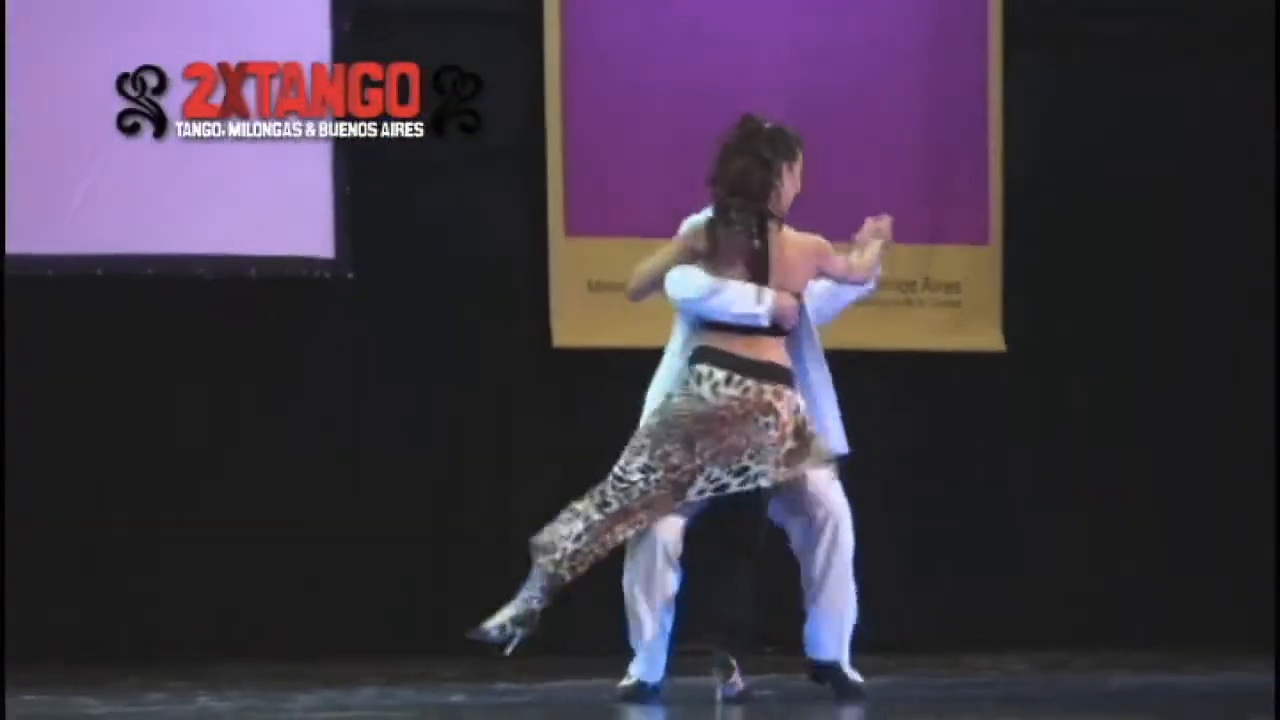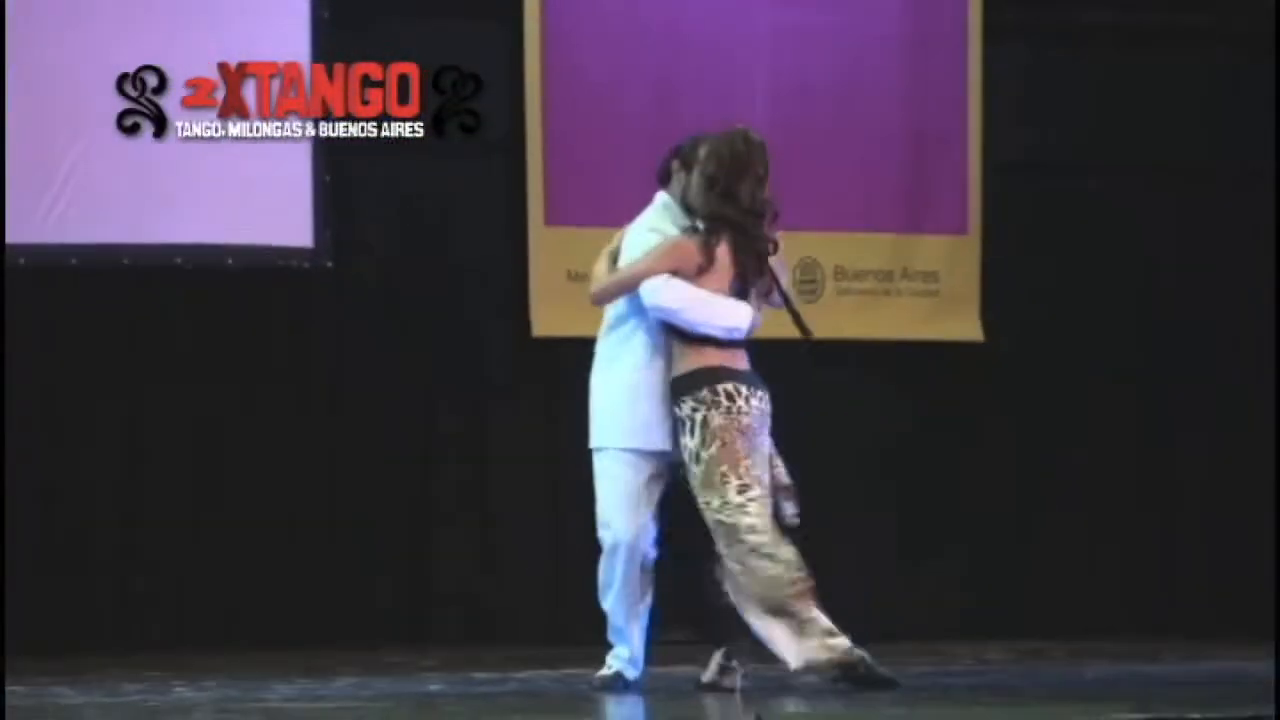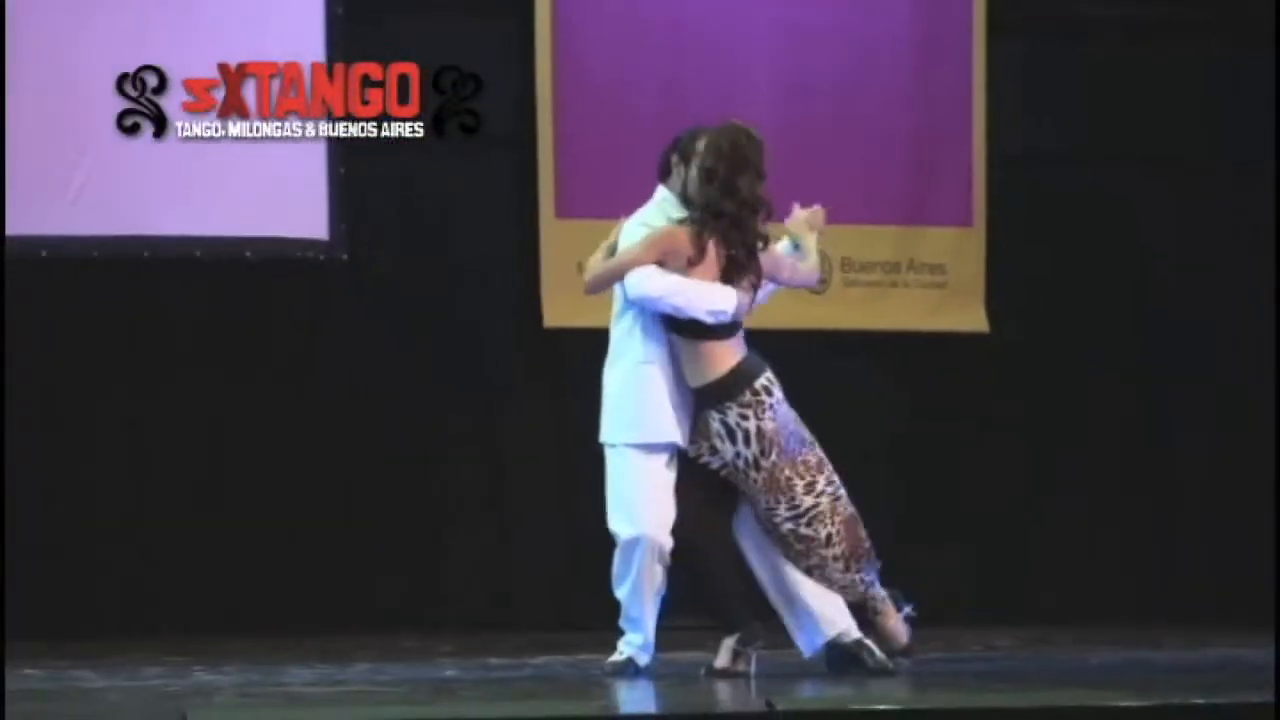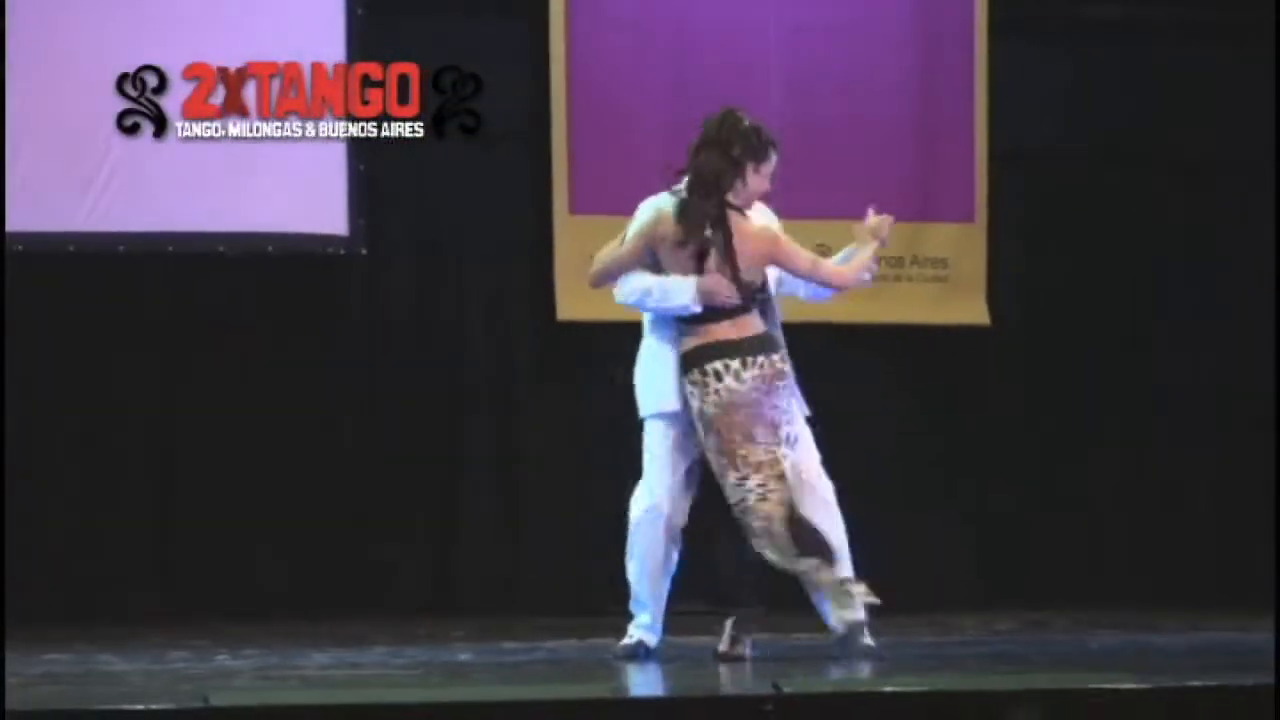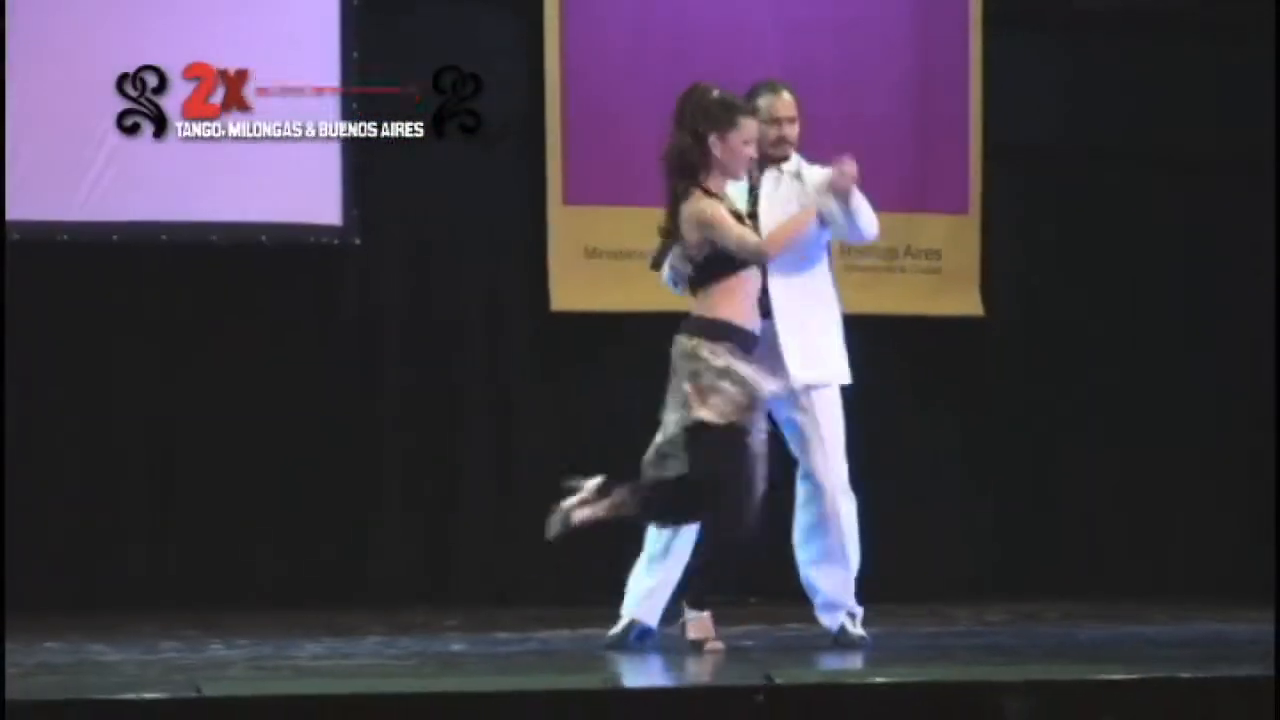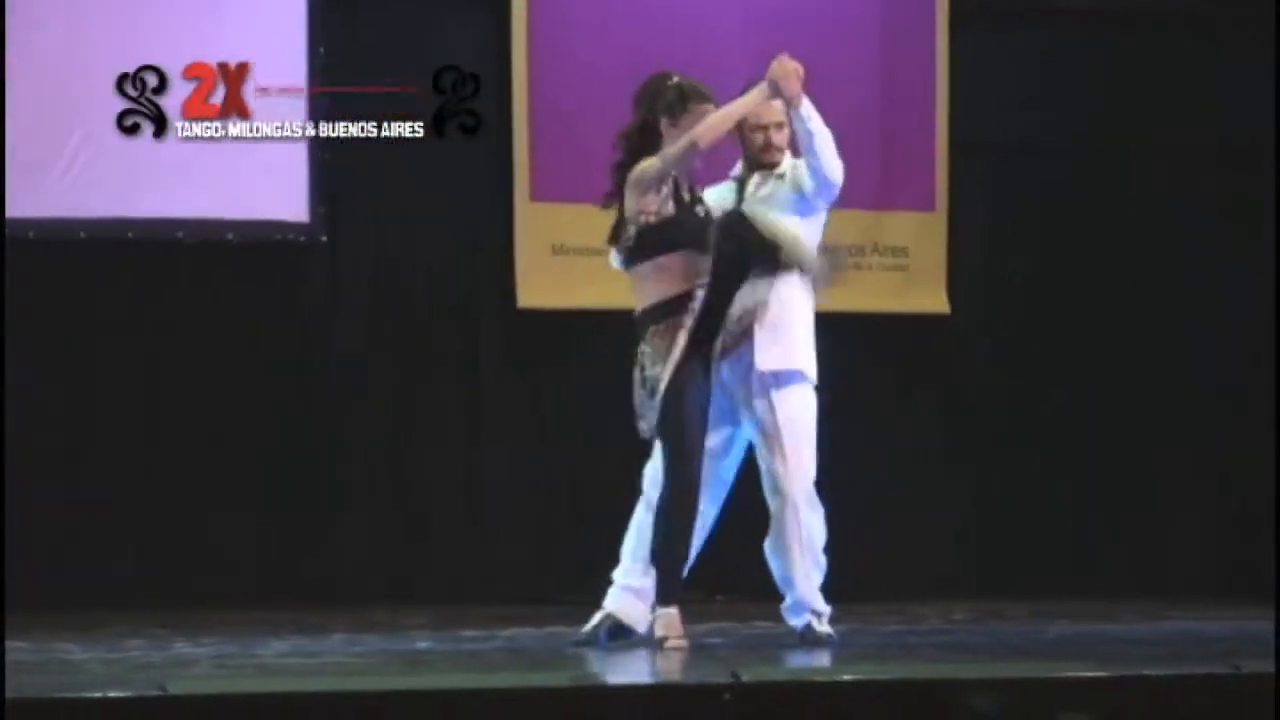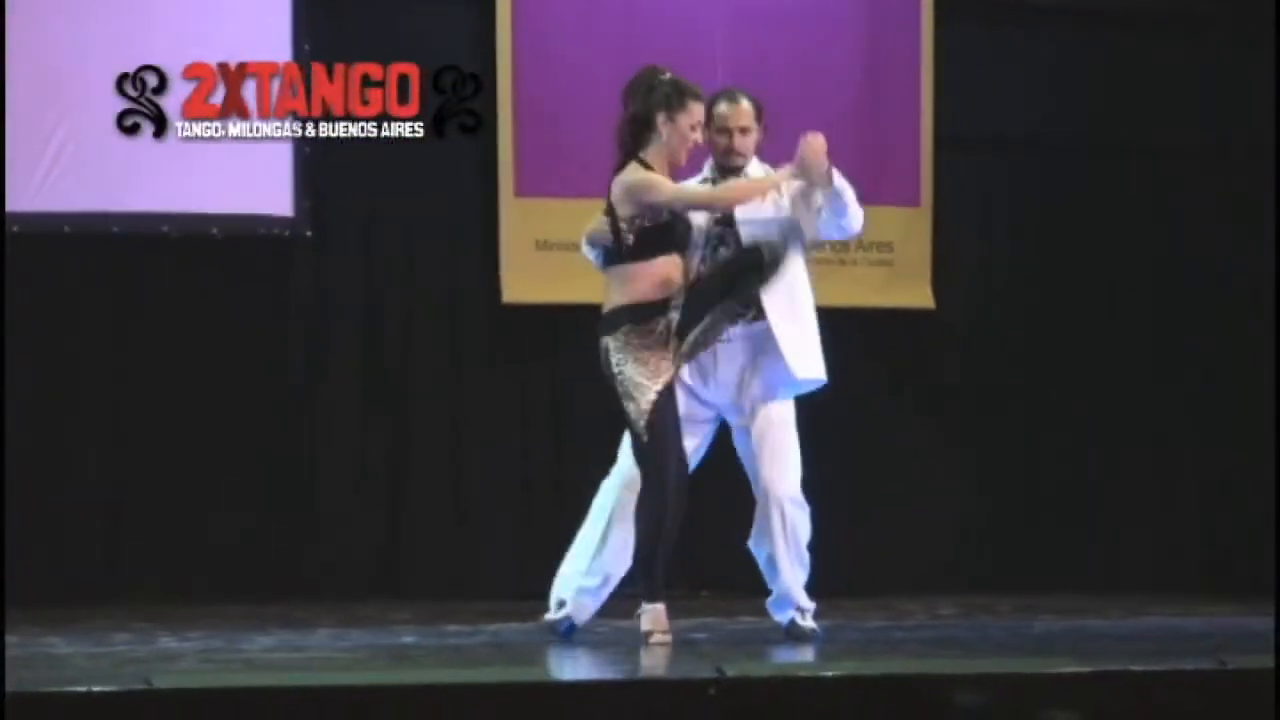
dt=0.3s
person 1, frame 1
left shoulder: (706, 236)
right shoulder: (801, 247)
right elbow: (860, 271)
left wrist: (666, 252)
right wrist: (874, 239)
left hip: (708, 385)
right hip: (771, 399)
left knee: (619, 498)
left ankle: (525, 607)
person 1, frame 2
left shoulder: (684, 251)
right shoulder: (761, 258)
left elbow: (599, 292)
left wrist: (607, 255)
left hip: (708, 404)
right hip: (747, 396)
left knee: (743, 527)
right knee: (748, 528)
left ankle: (818, 641)
person 1, frame 3
left shoulder: (670, 240)
right shoulder: (752, 248)
left elbow: (592, 282)
right elbow: (806, 275)
left wrist: (607, 245)
right wrist: (804, 234)
left hip: (730, 407)
right hip: (749, 389)
left knee: (808, 511)
left ankle: (878, 607)
person 1, frame 4
left shoulder: (663, 225)
right shoulder: (758, 236)
left elbow: (598, 275)
right elbow: (840, 278)
left wrist: (627, 240)
right wrist: (873, 240)
left hip: (710, 380)
right hip: (764, 368)
left knee: (757, 502)
right knee: (774, 495)
person 1, frame 5
left shoulder: (707, 206)
right shoulder: (704, 209)
left elbow: (682, 263)
right elbow: (763, 249)
right wrist: (822, 200)
left hip: (723, 356)
right hip: (718, 357)
right knee: (731, 496)
left ankle: (608, 495)
person 1, frame 6
left shoulder: (685, 193)
right shoulder: (646, 176)
right elbow: (698, 142)
right wrist: (765, 90)
left hip: (704, 321)
right hip: (669, 331)
right knee: (682, 476)
right ankle: (664, 609)
person 1, frame 7
left shoulder: (649, 184)
right shoulder: (634, 182)
right elbow: (709, 199)
right wrist: (790, 175)
left hip: (674, 317)
right hip: (633, 338)
right knee: (662, 474)
right ankle: (652, 607)
person 2, frame 1
right shoulder: (706, 232)
left elbow: (818, 306)
right elbow: (685, 286)
right wrist: (766, 303)
left knee: (827, 512)
right knee: (655, 537)
left ankle: (828, 657)
right ankle: (647, 668)
person 2, frame 2
right shoulder: (651, 232)
right elbow: (661, 295)
right wrist: (742, 317)
right hip: (637, 413)
right knee: (629, 537)
right ankle: (625, 658)
person 2, frame 3
right shoulder: (647, 227)
left elbow: (749, 287)
right elbow: (646, 286)
right wrist: (728, 300)
right hip: (649, 406)
left knee: (766, 518)
right knee: (645, 531)
left ankle: (835, 634)
right ankle: (636, 644)
person 2, frame 4
left shoulder: (759, 219)
right shoulder: (663, 212)
left elbow: (802, 281)
right elbow: (628, 284)
left wrist: (860, 253)
right wrist: (694, 290)
right hip: (684, 382)
left knee: (810, 491)
right knee: (661, 505)
right ankle: (645, 627)
person 2, frame 5
left shoulder: (817, 183)
right shoulder: (720, 195)
left elbow: (860, 230)
right elbow: (681, 270)
left wrist: (850, 196)
right wrist: (678, 264)
left hip: (804, 358)
left knee: (827, 483)
left ankle: (841, 613)
right ankle: (642, 609)
person 2, frame 6
left shoulder: (803, 184)
right shoulder: (714, 198)
left elbow: (831, 173)
left wrist: (799, 102)
left hip: (776, 355)
right hip: (710, 357)
left knee: (791, 488)
right knee: (672, 481)
left ankle: (808, 611)
right ankle: (629, 605)
person 2, frame 7
left shoulder: (785, 190)
left elbow: (846, 224)
right elbow: (601, 243)
left wrist: (825, 175)
right wrist: (601, 237)
left hip: (761, 364)
right hip: (690, 363)
left knee: (778, 492)
right knee: (634, 479)
left ankle: (792, 605)
right ankle: (572, 602)
